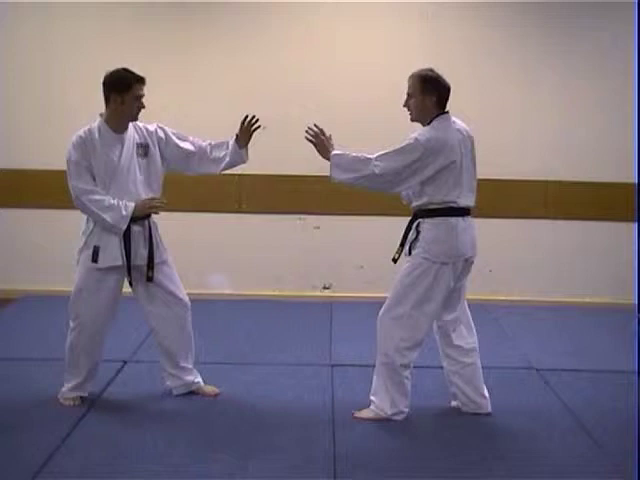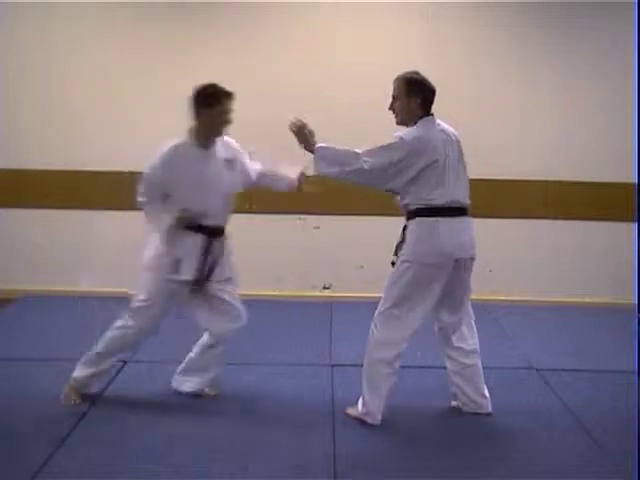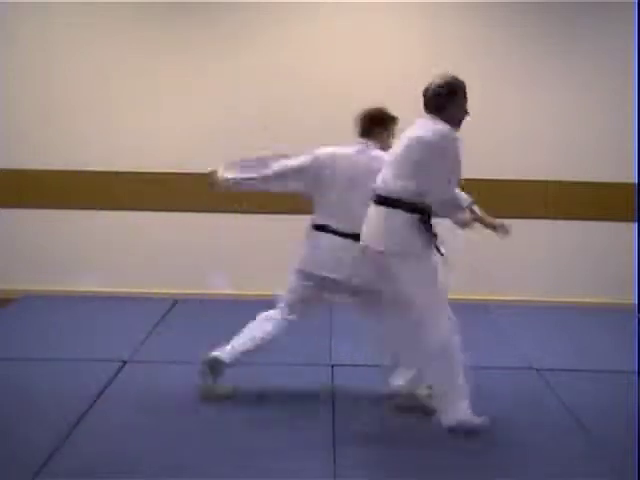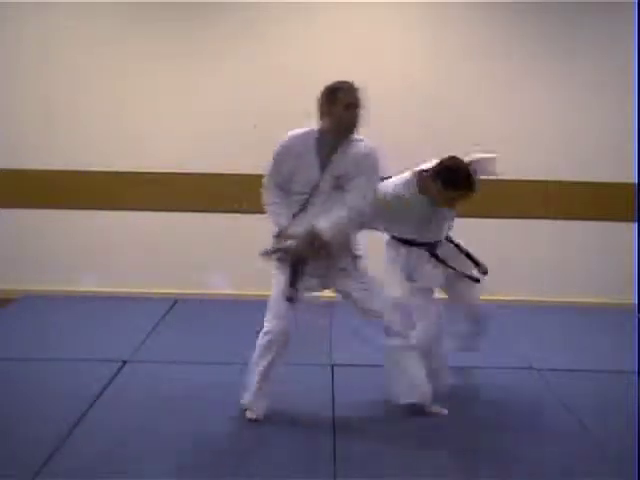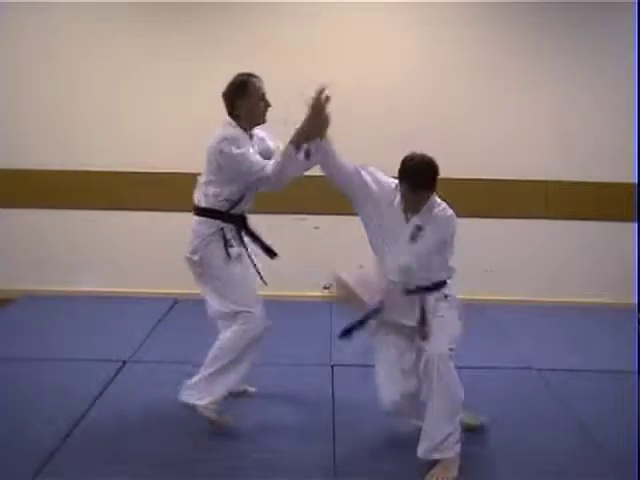
dt=0.5s
person 1, frame 1
left shoulder: (430, 140)
right shoulder: (460, 132)
left elbow: (381, 169)
left wrist: (330, 154)
right wrist: (416, 193)
left hip: (437, 236)
right hip: (459, 233)
left knee: (397, 320)
right knee: (453, 318)
left ankle: (389, 404)
right ankle: (473, 399)
person 1, frame 2
left shoulder: (415, 140)
right shoulder: (447, 134)
left elbow: (366, 166)
left wrist: (315, 148)
right wrist: (398, 187)
left hip: (428, 236)
right hip: (460, 234)
left knee: (391, 323)
right knee: (456, 319)
left ankle: (371, 407)
right ankle: (474, 399)
person 1, frame 3
left shoulder: (425, 133)
right shoulder: (442, 136)
left elbow: (443, 191)
right elbow: (438, 194)
left wrist: (464, 210)
right wrist: (461, 213)
left hip: (397, 235)
right hip: (396, 232)
left knee: (425, 319)
right knee: (436, 323)
right ankle: (455, 411)
person 1, frame 4
left shoulder: (364, 155)
right shoulder: (293, 145)
left elbow: (355, 209)
right elbow: (272, 190)
left wrist: (314, 237)
right wrist: (287, 231)
left hip: (338, 252)
right hip: (297, 251)
left knee: (389, 316)
right knee: (278, 329)
left ankle: (418, 394)
right ankle: (253, 398)
person 1, frame 5
left shoulder: (252, 136)
right shoulder: (229, 142)
left elbow: (282, 164)
right elbow: (270, 177)
left wrist: (306, 140)
right wrist: (300, 140)
left hip: (226, 235)
right hip: (213, 238)
left knee: (239, 310)
right knee: (251, 320)
left ankle: (226, 380)
right ankle: (201, 393)
person 2, frame 1
left shoulder: (152, 136)
right shoulder: (84, 142)
left elbow: (198, 155)
right elbow: (83, 195)
left wrist: (238, 145)
right wrist: (131, 209)
left hip: (145, 238)
right hip: (105, 240)
left knee: (173, 308)
right knee: (89, 317)
left ankle: (185, 379)
right ankle: (74, 386)
person 2, frame 2
left shoulder: (230, 151)
right shoulder: (175, 154)
left elbow: (252, 172)
right elbow: (148, 196)
left wrist: (291, 181)
right wrist: (171, 219)
left hip: (213, 251)
right hip: (178, 248)
left knee: (229, 318)
right knee: (141, 320)
left ankle: (193, 381)
right ankle: (82, 377)
person 2, frame 3
left shoulder: (326, 157)
left elbow: (275, 171)
left wrist: (228, 175)
right wrist: (476, 214)
left hip: (319, 249)
right hip: (352, 255)
left knee: (283, 312)
right knee: (390, 319)
left ankle: (221, 358)
right ankle: (411, 384)
person 2, frame 4
left shoulder: (440, 171)
right shoulder: (393, 195)
left elbow: (476, 165)
left wrist: (477, 163)
left hip: (442, 249)
right hip: (411, 256)
left knee: (474, 312)
right knee: (429, 328)
right ankle: (412, 395)
person 2, frame 5
left shoulder: (443, 218)
right shoulder: (380, 193)
left elbow: (411, 263)
right elbow: (337, 168)
left wrist: (376, 292)
right wrist: (318, 139)
left hip: (433, 305)
right hip: (391, 308)
left knee: (437, 359)
right knee: (395, 397)
left ankle: (445, 452)
right ankle: (448, 421)
